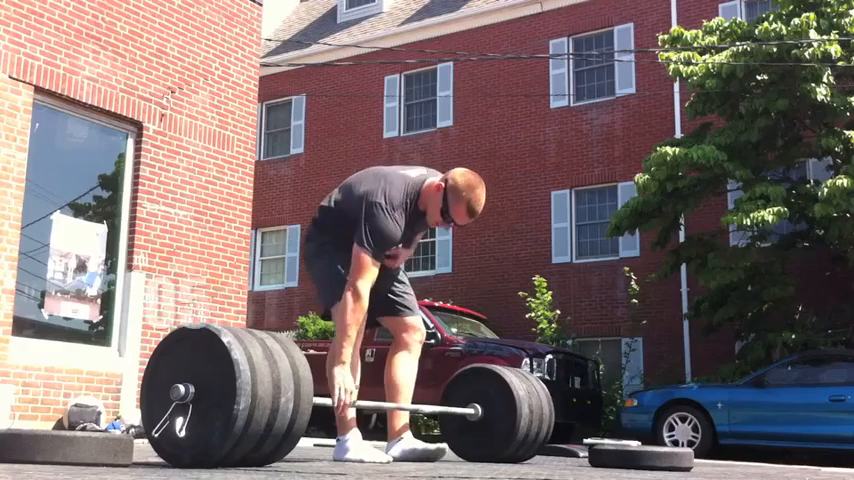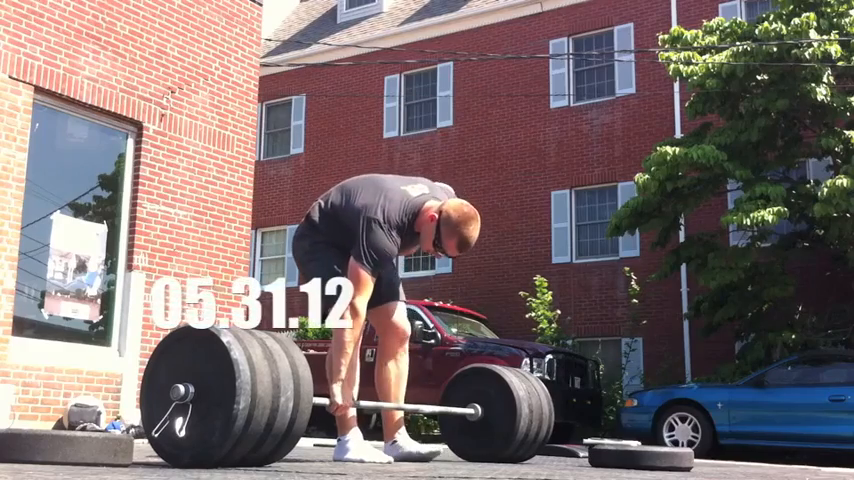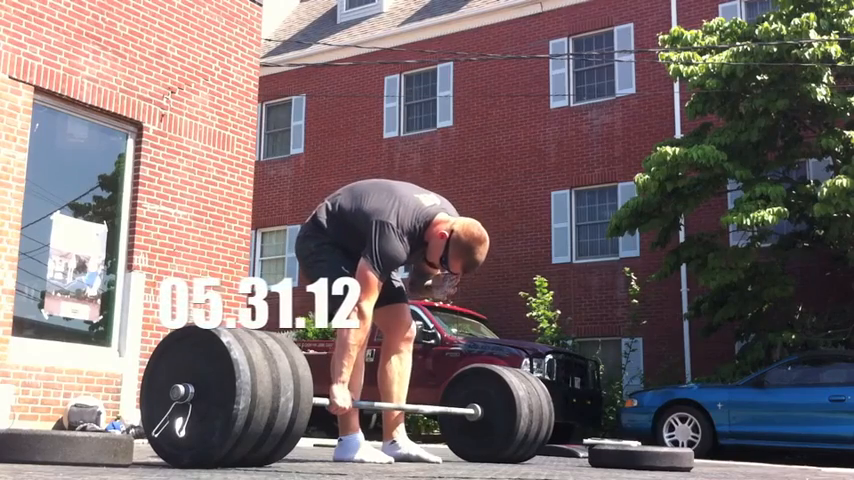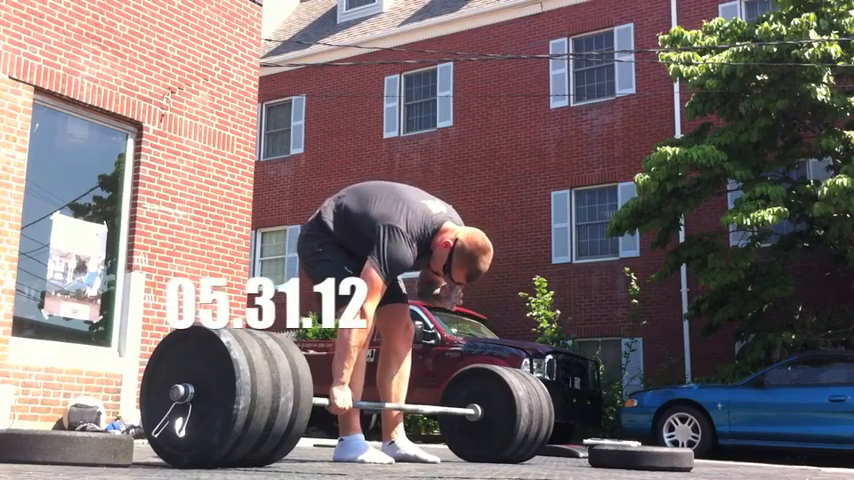
dt=0.5s
person 1, frame 1
left shoulder: (440, 200)
right shoulder: (387, 208)
right elbow: (358, 289)
left wrist: (406, 249)
right wrist: (341, 364)
left hip: (379, 255)
right hip: (330, 242)
left knee: (412, 331)
right knee: (352, 327)
left ankle: (399, 439)
right ankle: (348, 441)
person 1, frame 2
left shoulder: (447, 205)
right shoulder: (382, 228)
right elbow: (355, 305)
left wrist: (413, 246)
right wrist: (339, 382)
left hip: (360, 246)
right hip: (320, 241)
left knee: (398, 331)
right knee: (348, 323)
left ankle: (395, 439)
right ankle: (349, 440)
person 1, frame 3
left shoulder: (452, 224)
right shoulder: (393, 234)
left elbow: (417, 284)
right elbow: (361, 309)
left wrist: (437, 286)
right wrist: (339, 383)
left hip: (362, 247)
right hip: (323, 242)
left knee: (403, 332)
right knee: (354, 322)
left ankle: (395, 439)
right ankle: (349, 441)
person 1, frame 4
left shoulder: (457, 233)
right shoulder: (400, 240)
left elbow: (425, 290)
right elbow: (362, 311)
left wrist: (443, 295)
right wrist: (340, 385)
left hip: (363, 246)
right hip: (325, 240)
left knee: (402, 331)
right knee: (360, 322)
left ankle: (394, 440)
right ankle: (350, 441)
